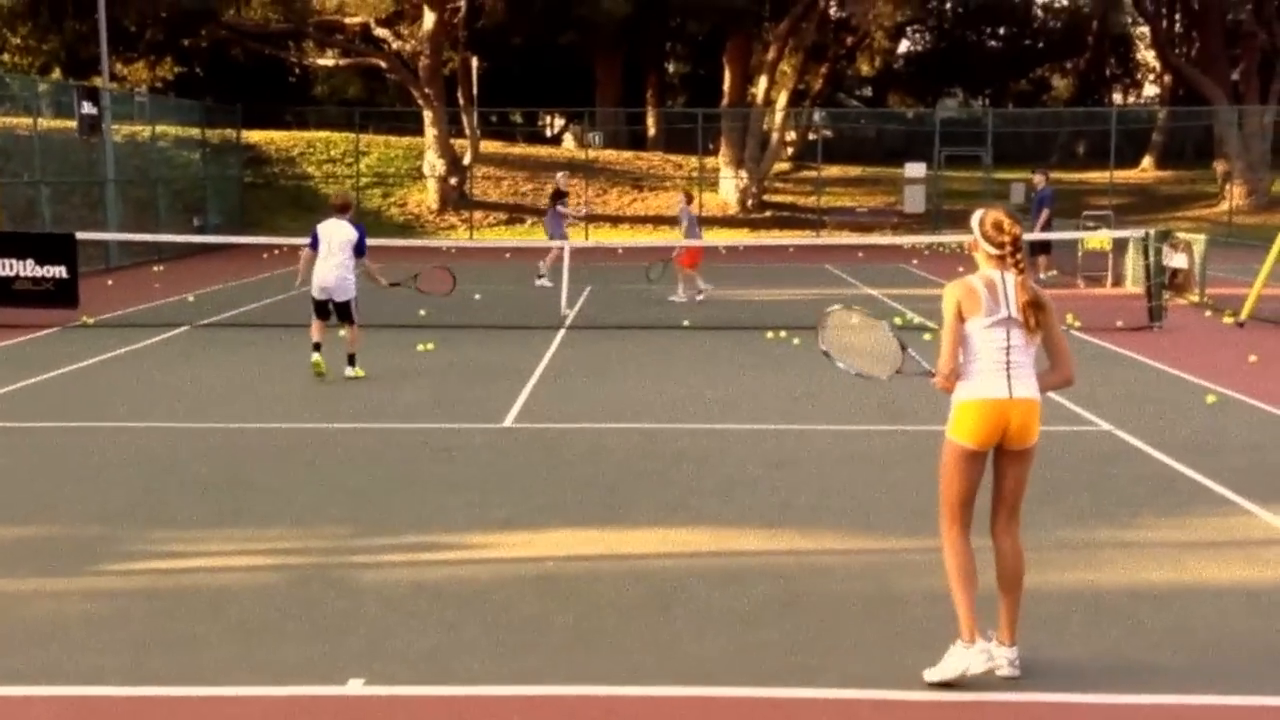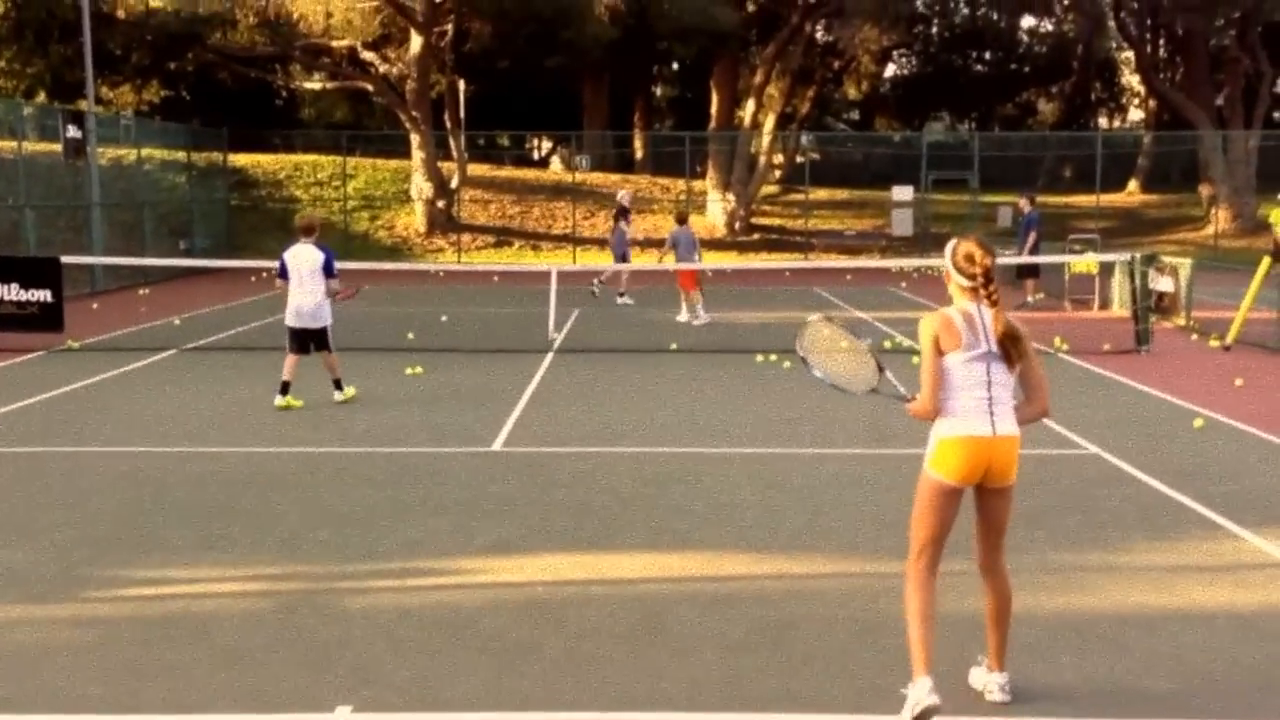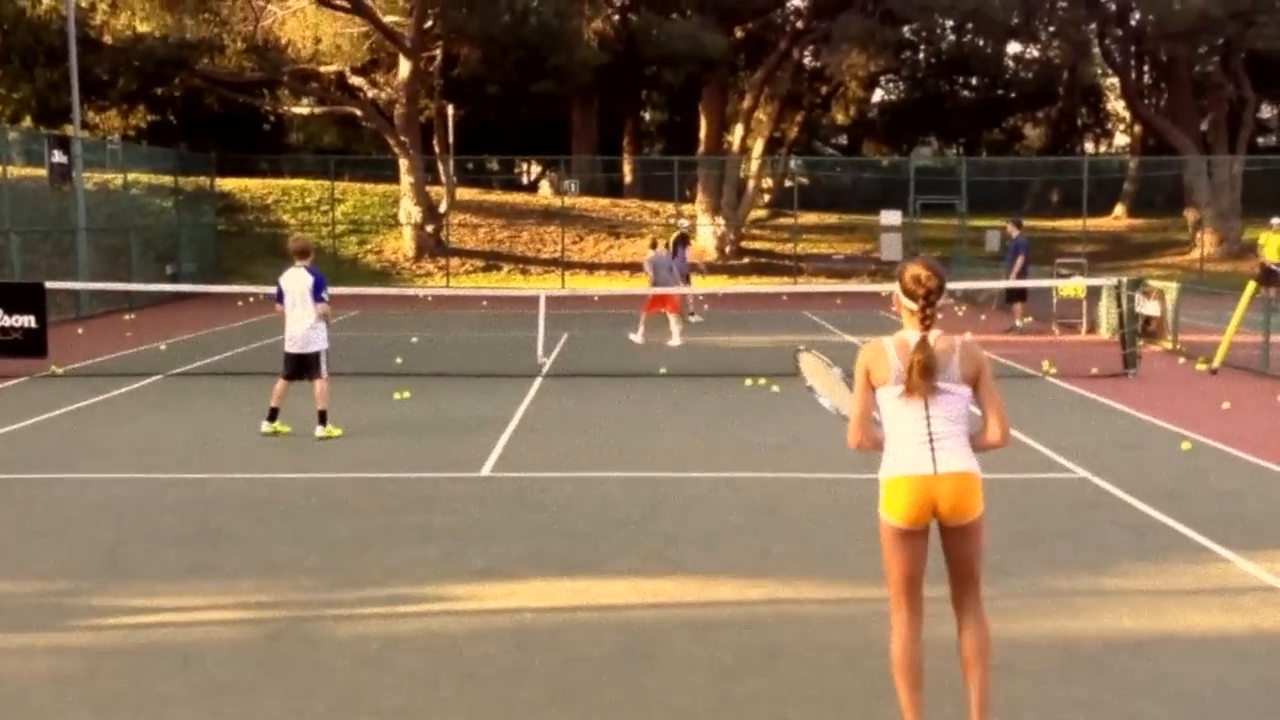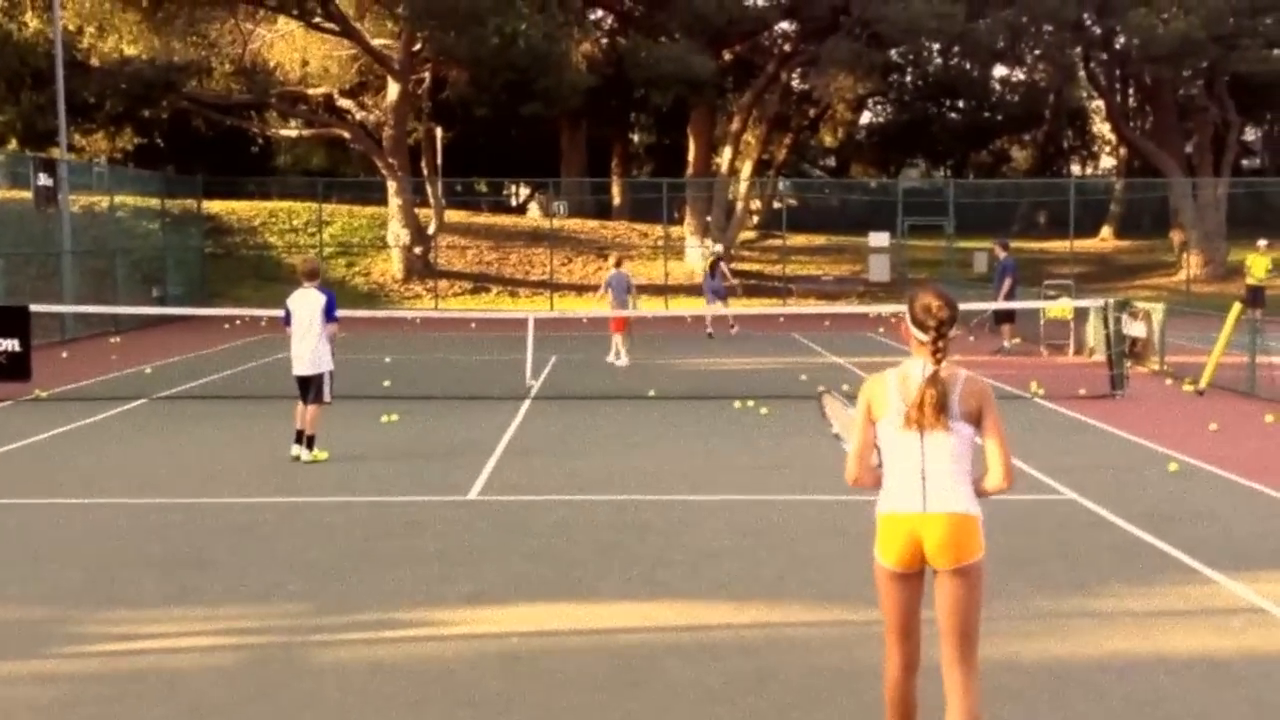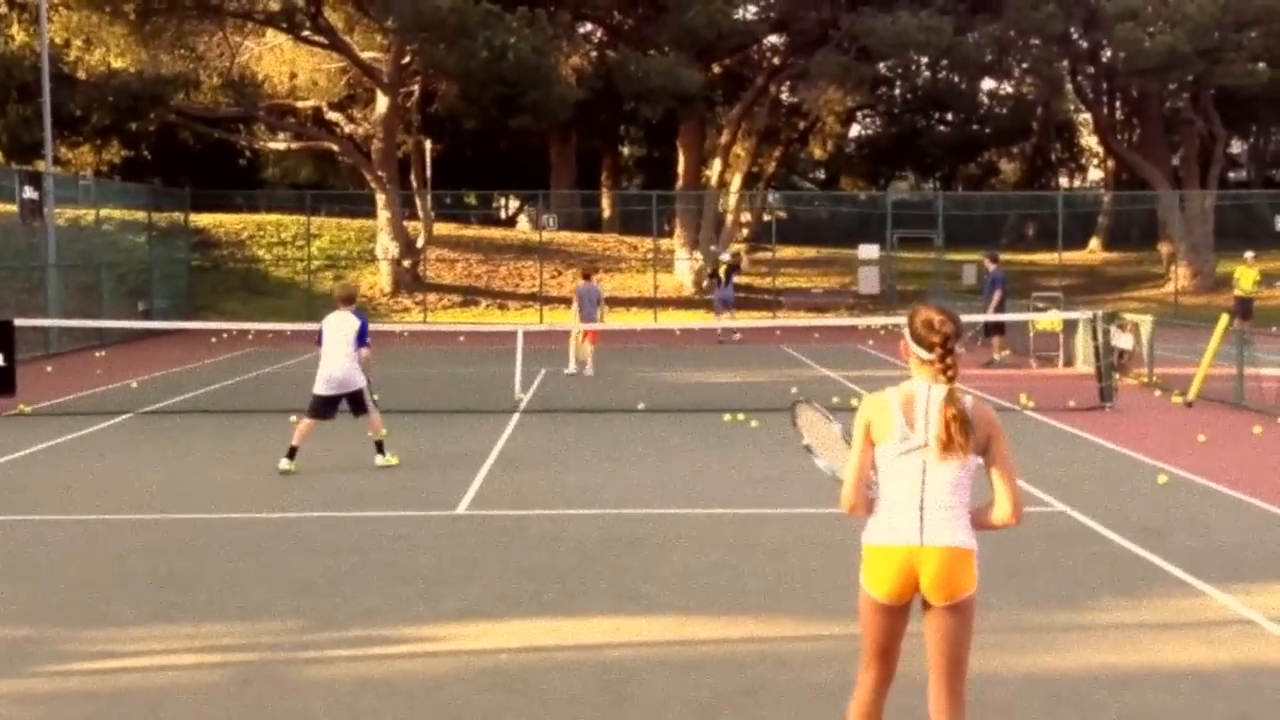
dt=0.5s
person 1, frame 1
left shoulder: (960, 290)
right shoulder: (1035, 296)
left elbow: (948, 369)
right elbow: (1064, 373)
left wrist: (946, 381)
right wrist: (1015, 388)
left hip: (975, 411)
right hip: (1025, 412)
left knee: (954, 529)
right knee: (1006, 529)
left ankle: (971, 643)
right ankle: (1006, 646)
person 1, frame 2
left shoulder: (937, 324)
right shoulder: (1010, 328)
left elbow: (929, 404)
right elbow: (1038, 405)
left wrist: (918, 409)
right wrist: (994, 421)
left hip: (954, 448)
right hip: (1004, 448)
left knee: (920, 568)
right knee: (992, 562)
right ankle: (995, 672)
person 1, frame 3
left shoulder: (874, 355)
right shoulder: (969, 353)
left elbow: (858, 438)
right elbow: (997, 434)
left hip: (903, 487)
right hip: (961, 484)
left knee: (906, 614)
right knee: (968, 605)
person 1, frame 4
left shoulder: (876, 388)
right shoulder: (975, 389)
left elbow: (857, 475)
right elbow: (1001, 477)
left hip: (896, 527)
right hip: (957, 526)
left knee: (901, 659)
right knee: (960, 670)
person 1, frame 5
left shoulder: (876, 407)
right shoulder: (981, 416)
left elbow: (852, 502)
right elbow: (1009, 512)
right wrist: (955, 517)
left hip: (887, 556)
right hip: (952, 559)
left knee: (873, 678)
person 2, frame 1
left shoulder: (321, 227)
right shoulder: (356, 231)
left elbow: (307, 254)
right elbow: (362, 262)
left wrist: (301, 277)
right wrist: (378, 279)
left hip: (319, 281)
right hip: (342, 282)
left knee: (319, 319)
right knee: (351, 323)
left ankle: (316, 352)
right ankle: (351, 366)
person 2, frame 2
left shoulder: (287, 254)
right shoulder: (323, 254)
left elbow: (280, 283)
right elbow: (334, 286)
right wrist: (327, 294)
left hip: (295, 309)
right hip: (318, 309)
left knee: (293, 352)
right knee: (327, 351)
left ankle: (282, 395)
right ankle: (340, 390)
person 2, frame 3
left shoulder: (284, 277)
right shoulder: (315, 276)
left elbow: (280, 308)
right elbow: (323, 309)
right wrist: (327, 319)
left hip: (292, 336)
right hip: (313, 336)
left knee: (286, 378)
right knee: (320, 379)
left ankle: (270, 421)
right ankle: (322, 426)
person 2, frame 4
left shoulder: (292, 299)
right shoulder: (326, 296)
left elbow: (289, 330)
right elbow: (332, 329)
right wrist: (329, 347)
left hip: (298, 357)
right hip: (319, 357)
left knee: (303, 401)
right knee: (315, 403)
left ankle: (298, 445)
right ankle: (309, 449)
person 2, frame 5
left shoulder: (326, 321)
right shoulder: (359, 322)
left elbow: (322, 350)
right elbow: (365, 354)
right wrist: (363, 372)
left hip: (326, 377)
right hip: (349, 376)
left knee: (310, 419)
right knee: (372, 413)
left ankle: (288, 458)
right ankle: (381, 455)
